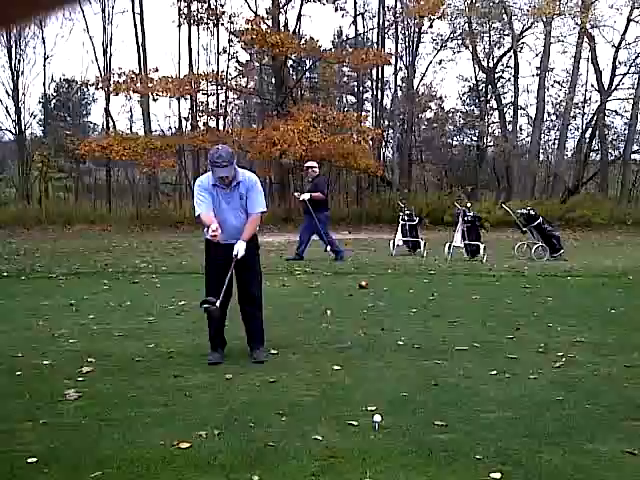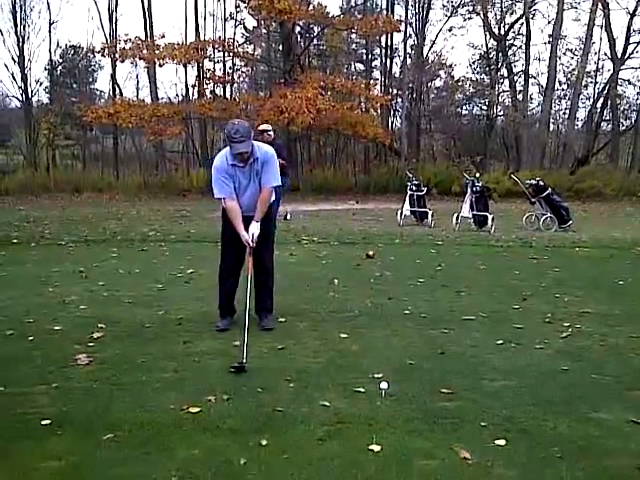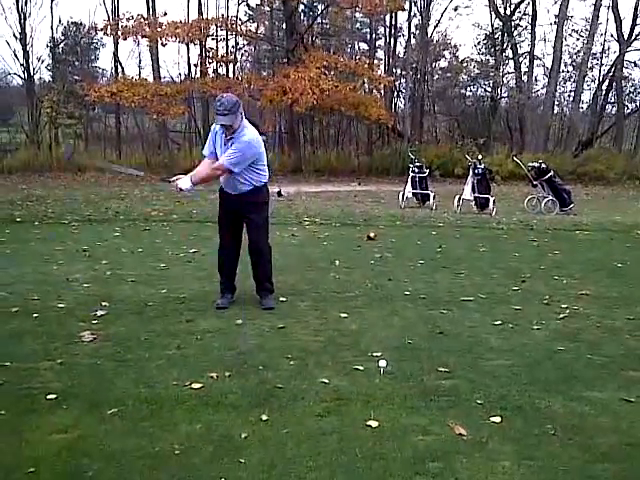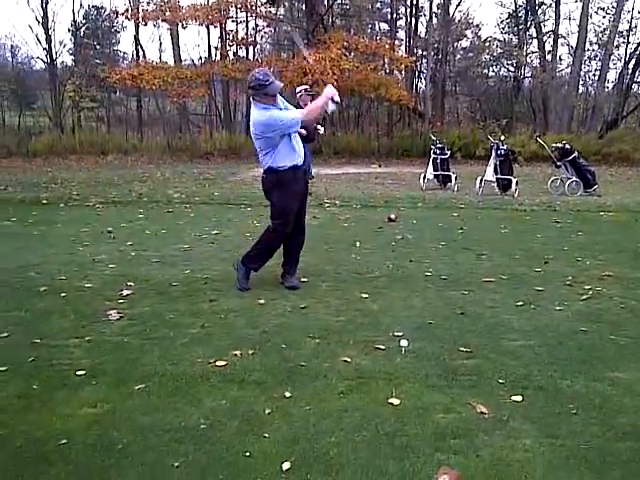
dt=1s
person 1, frame 1
left shoulder: (250, 180)
right shoulder: (203, 183)
left elbow: (256, 214)
right elbow: (204, 213)
left wrist: (242, 242)
right wrist: (212, 226)
left hip: (246, 244)
right hip: (216, 245)
left knee: (251, 296)
right knee: (216, 297)
left ankle: (257, 345)
right ankle: (217, 346)
person 1, frame 2
left shoulder: (267, 154)
right shoulder: (221, 162)
left elbow: (267, 190)
right elbow: (229, 200)
left wrist: (256, 222)
right wrist: (241, 232)
left hip: (263, 215)
right hip: (233, 217)
left knee: (264, 265)
right knee: (229, 266)
left ankle: (265, 312)
right ankle: (226, 313)
person 1, frame 3
left shoulder: (248, 140)
right shoulder: (217, 129)
left elbow: (219, 169)
right elbow: (209, 159)
left wrist: (191, 182)
right wrist: (189, 177)
left hip: (254, 197)
right hip: (228, 195)
left knee: (259, 245)
right knee: (227, 245)
left ankle: (265, 291)
right ankle: (227, 291)
person 1, frame 4
left shoulder: (275, 102)
right shoulder: (263, 118)
left elbow: (299, 115)
right elbow: (304, 118)
left wrist: (323, 102)
right wrist: (326, 95)
left hip: (295, 172)
right hip: (280, 178)
left knee: (297, 225)
right knee: (282, 226)
left ankle: (290, 271)
right ankle: (247, 265)
